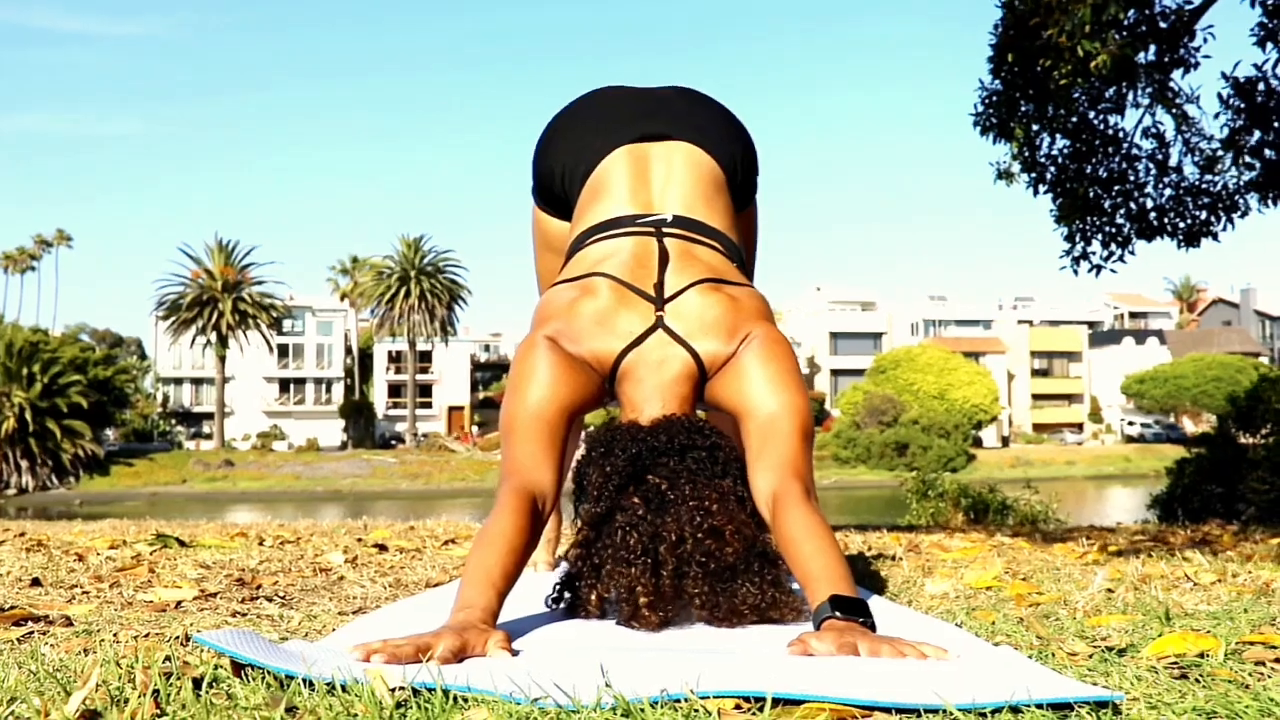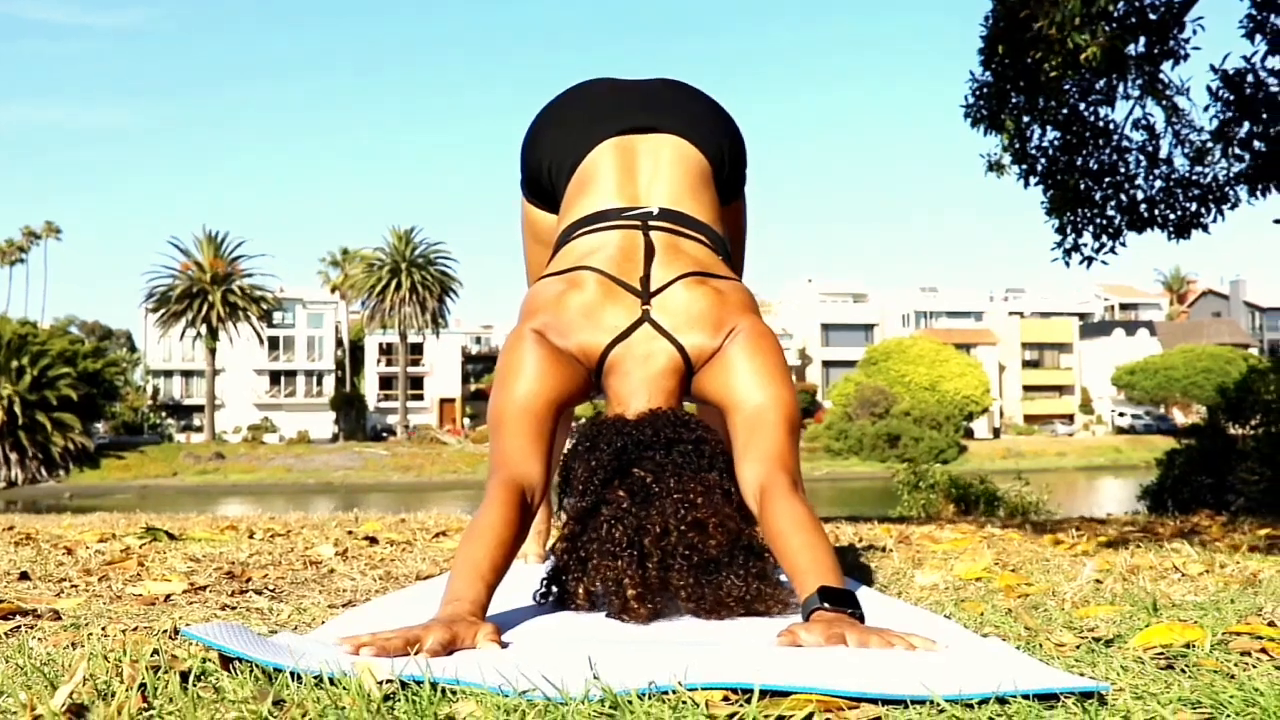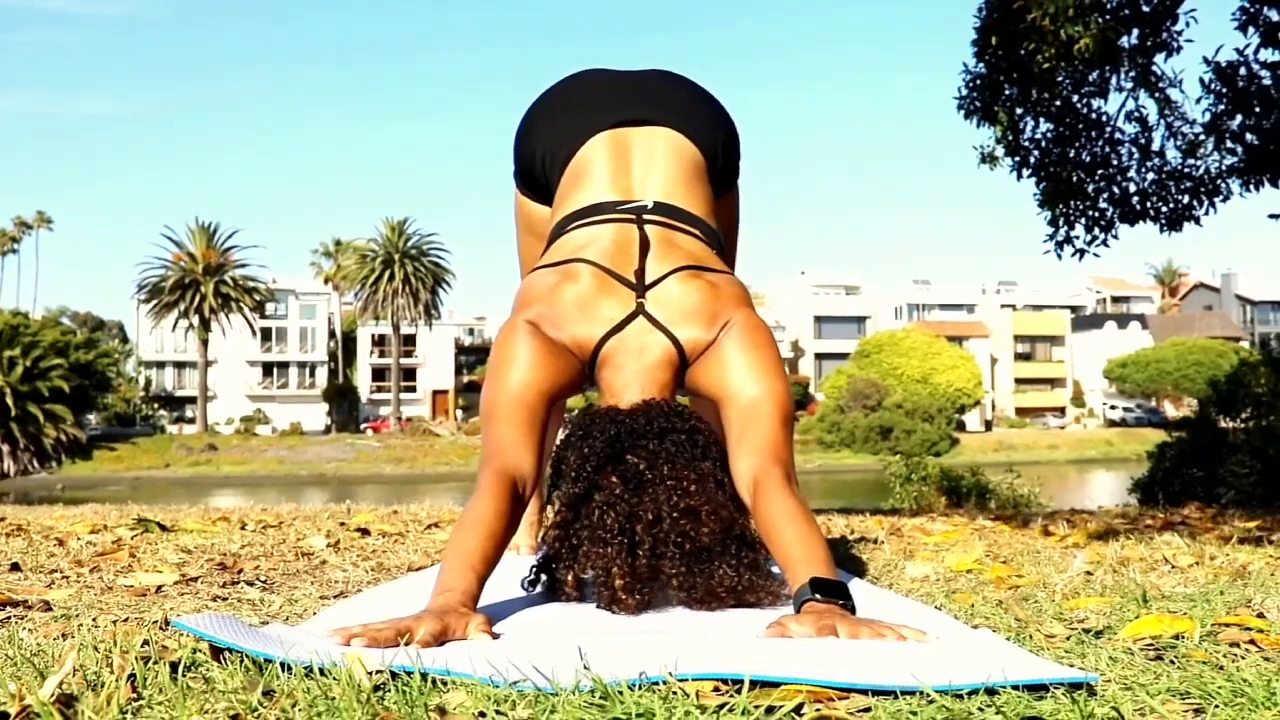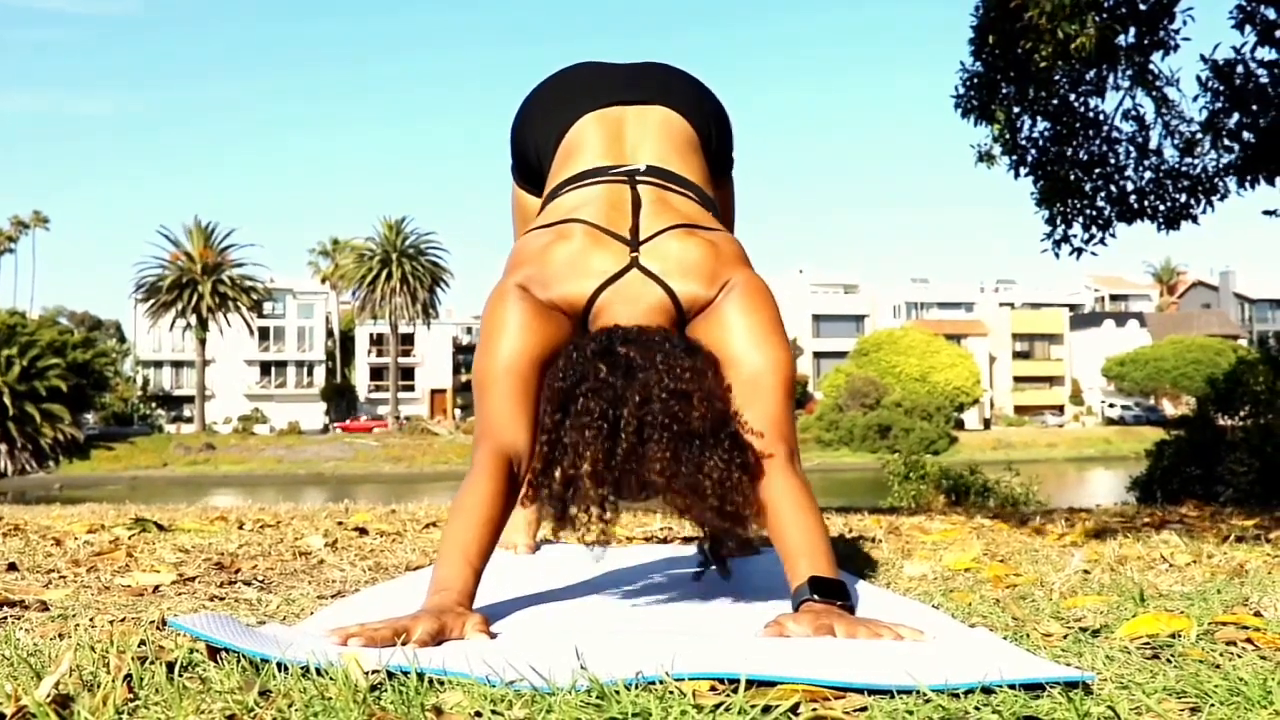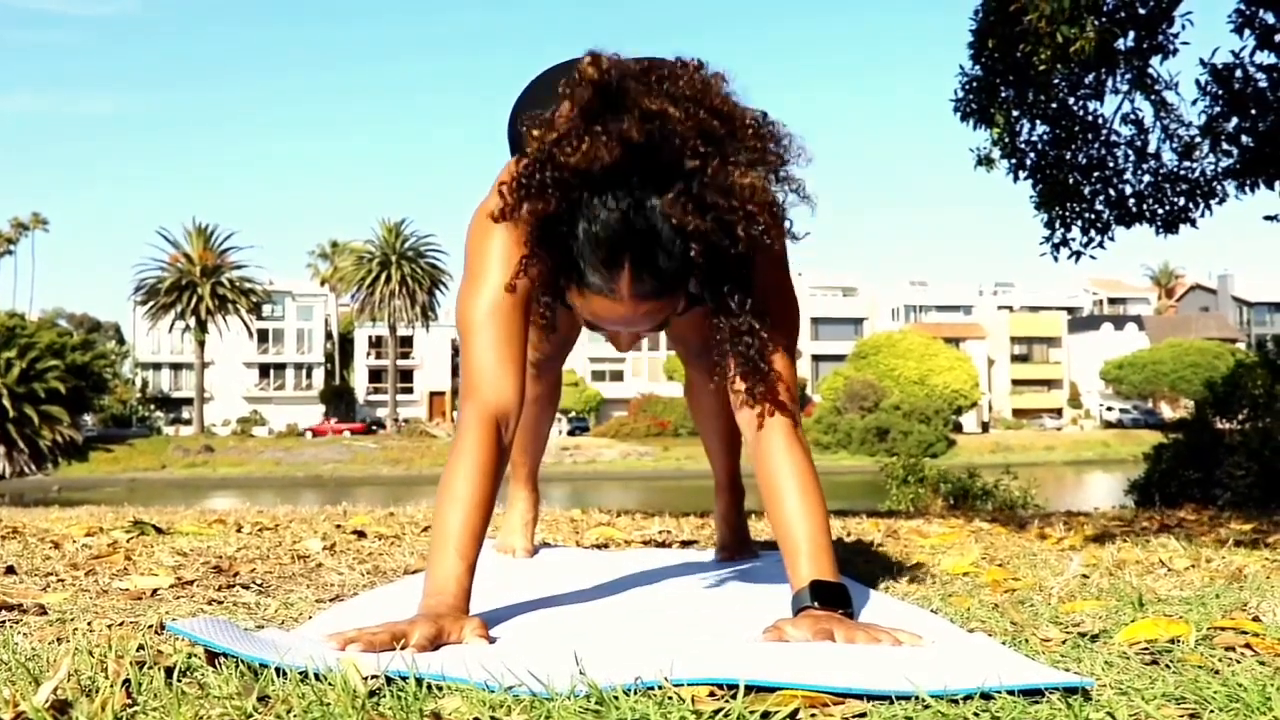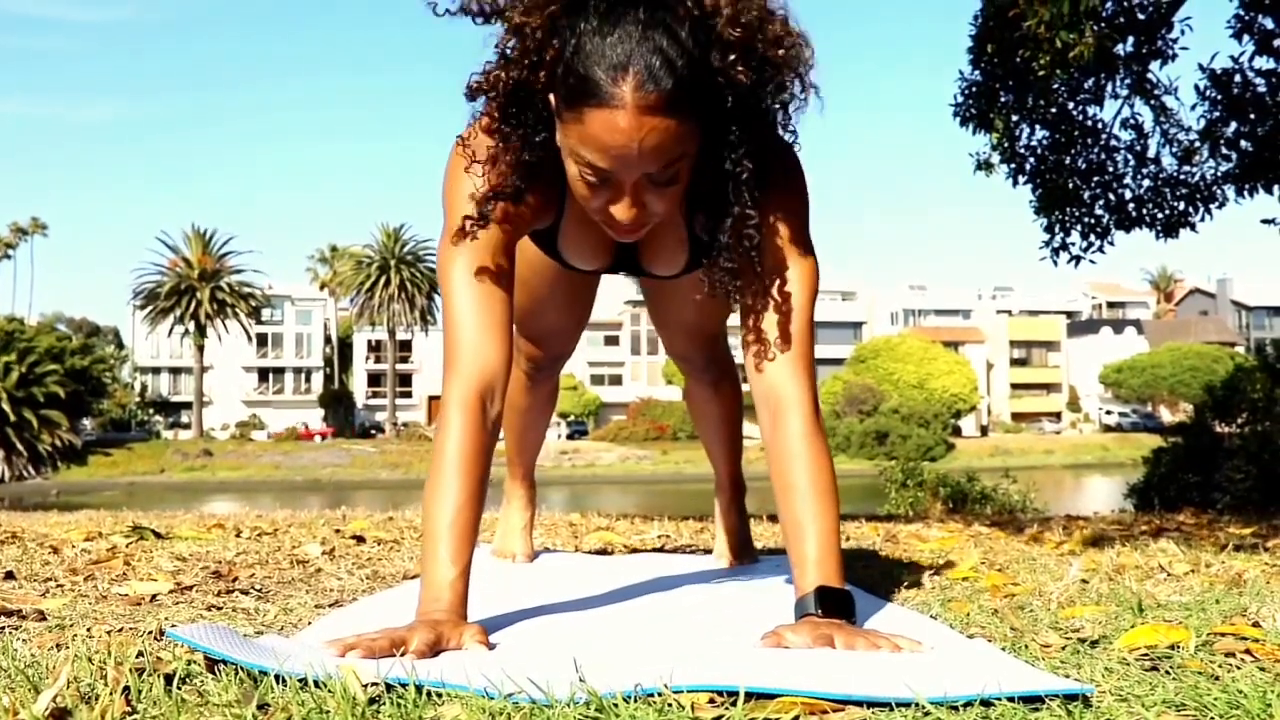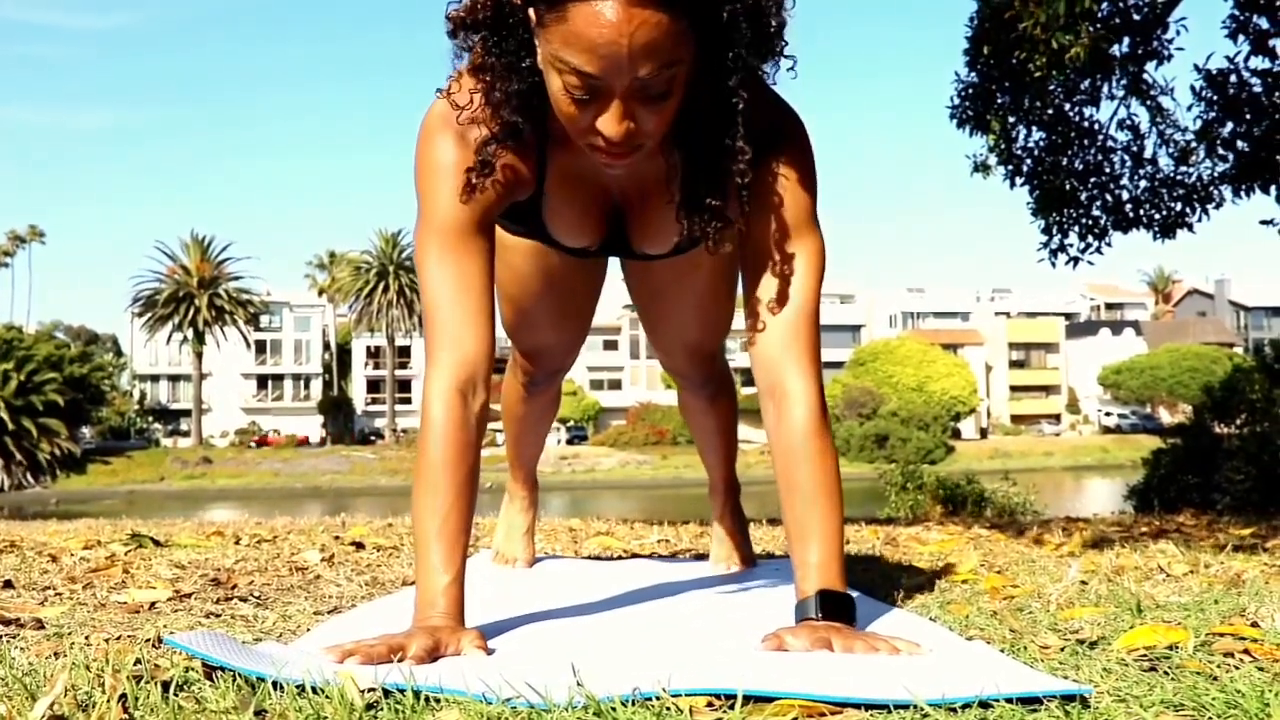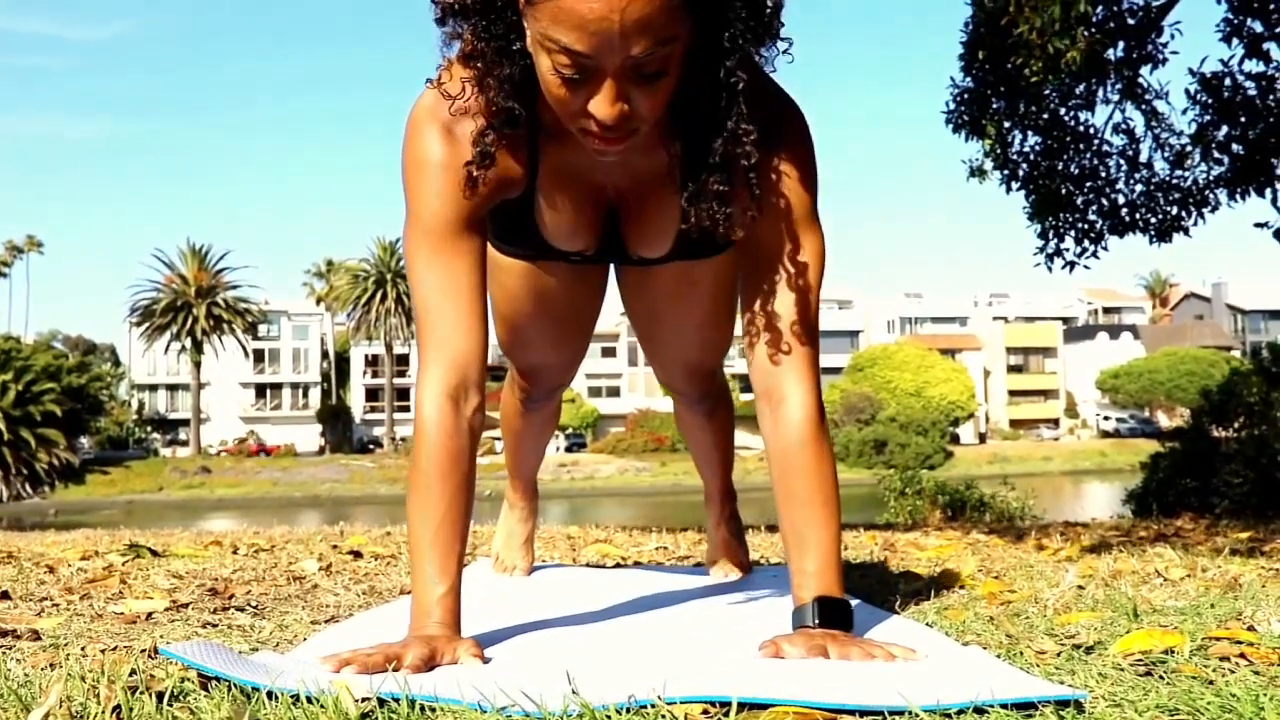
dt=0.5s
person 1, frame 1
left shoulder: (748, 353)
right shoulder: (560, 355)
left elbow: (788, 494)
right elbow: (522, 494)
left wrist: (842, 615)
right ankle: (550, 546)
person 1, frame 2
left shoulder: (732, 343)
right shoulder: (546, 345)
left elbow: (776, 485)
right elbow: (510, 486)
left wrist: (831, 605)
left ankle: (722, 535)
right ankle: (542, 529)
person 1, frame 3
left shoulder: (728, 339)
right shoulder: (542, 338)
left elbow: (767, 480)
right elbow: (502, 479)
left wrist: (822, 599)
left ankle: (719, 520)
right ankle: (532, 515)
person 1, frame 4
left shoulder: (729, 296)
right shoulder: (532, 297)
left elbow: (772, 454)
right elbow: (494, 456)
left wrist: (823, 598)
right wrist: (444, 603)
right knee: (533, 365)
left ankle: (727, 511)
right ankle: (530, 500)
person 1, frame 5
left shoulder: (735, 227)
right shoulder: (517, 223)
left elbow: (772, 416)
right elbow: (484, 417)
left wrist: (821, 599)
right wrist: (442, 604)
left knee: (709, 353)
right knee: (539, 350)
left ankle: (729, 505)
right ankle: (521, 497)
person 1, frame 6
left shoulder: (759, 172)
right shoulder: (496, 159)
left elbow: (786, 391)
right elbow: (472, 387)
left wrist: (824, 604)
right wrist: (440, 608)
right hip: (554, 224)
left knee: (702, 355)
right knee: (540, 352)
left ankle: (729, 501)
right ankle: (518, 494)
person 1, frame 7
left shoulder: (761, 135)
right shoulder: (471, 123)
left elbow: (790, 381)
right elbow: (456, 379)
left wrist: (824, 604)
right wrist: (437, 613)
left hip: (686, 221)
right hip: (543, 219)
right knee: (541, 359)
left ankle: (725, 504)
right ankle: (520, 496)
person 1, frame 8
left shoulder: (758, 126)
right shoulder: (458, 118)
left elbow: (787, 383)
right elbow: (449, 386)
left wrist: (821, 613)
right wrist: (433, 623)
left hip: (687, 229)
right hip: (537, 228)
right knee: (539, 375)
left ankle: (722, 512)
right ankle: (519, 504)
